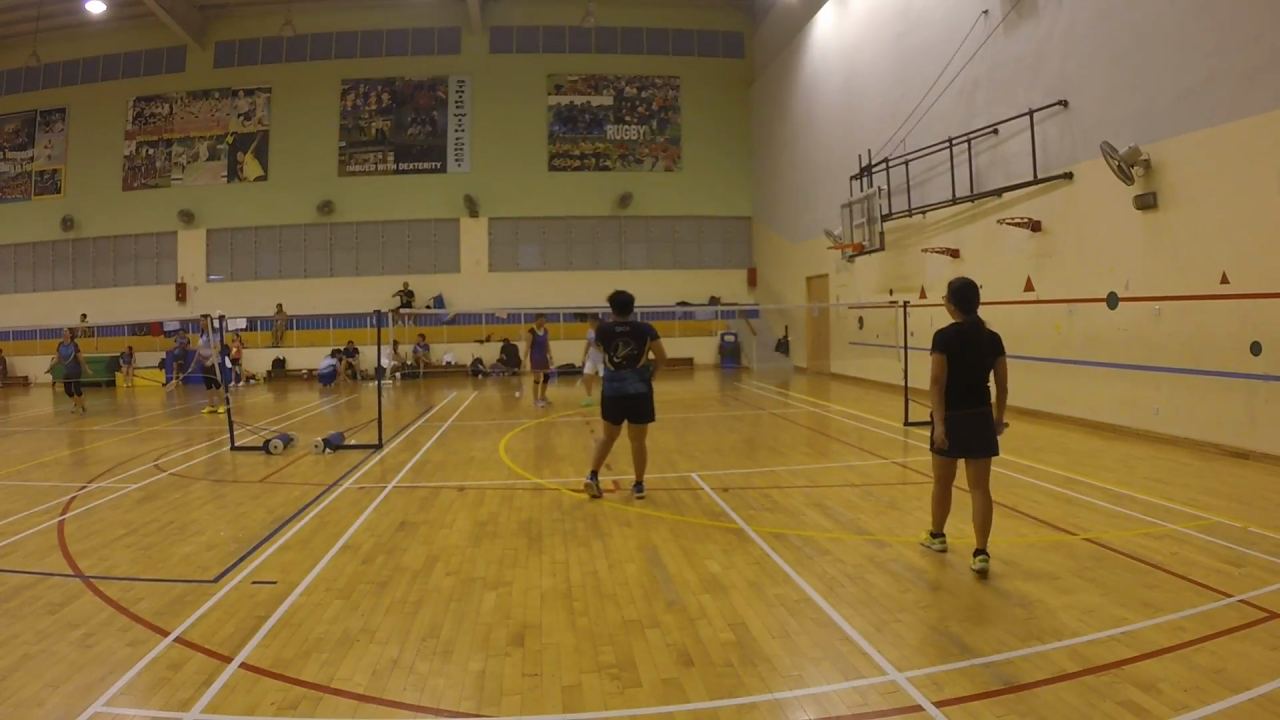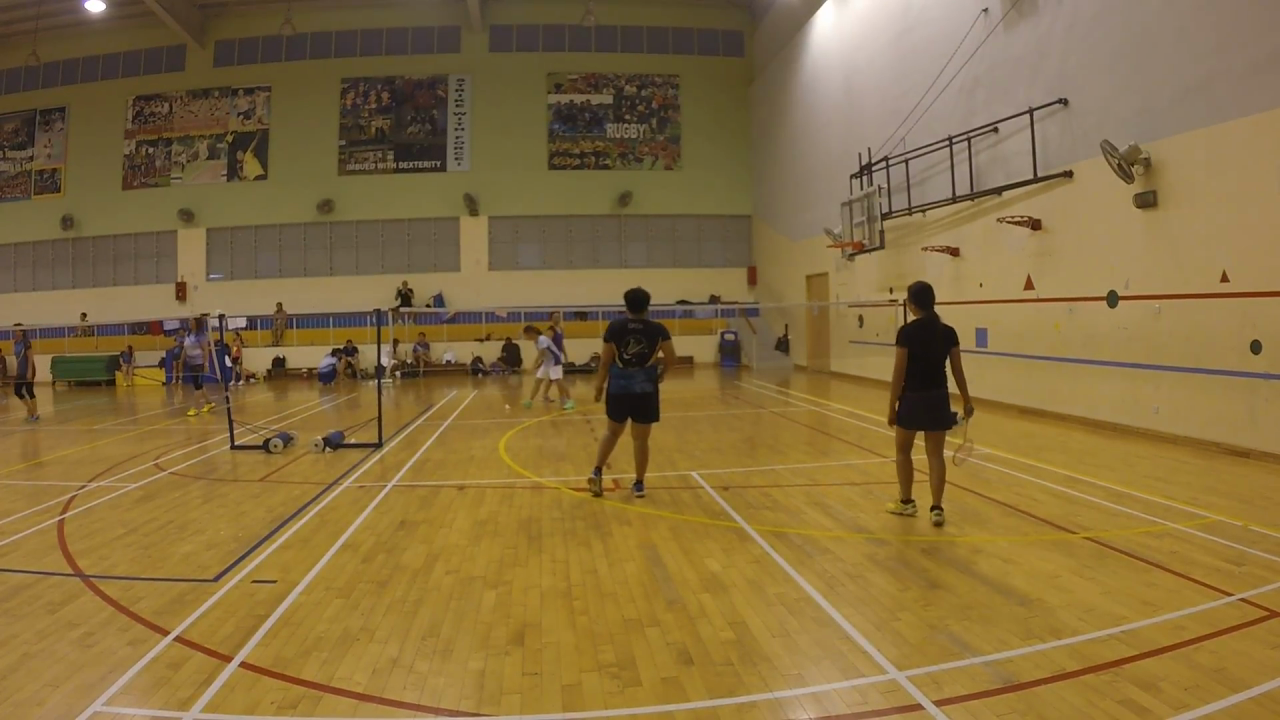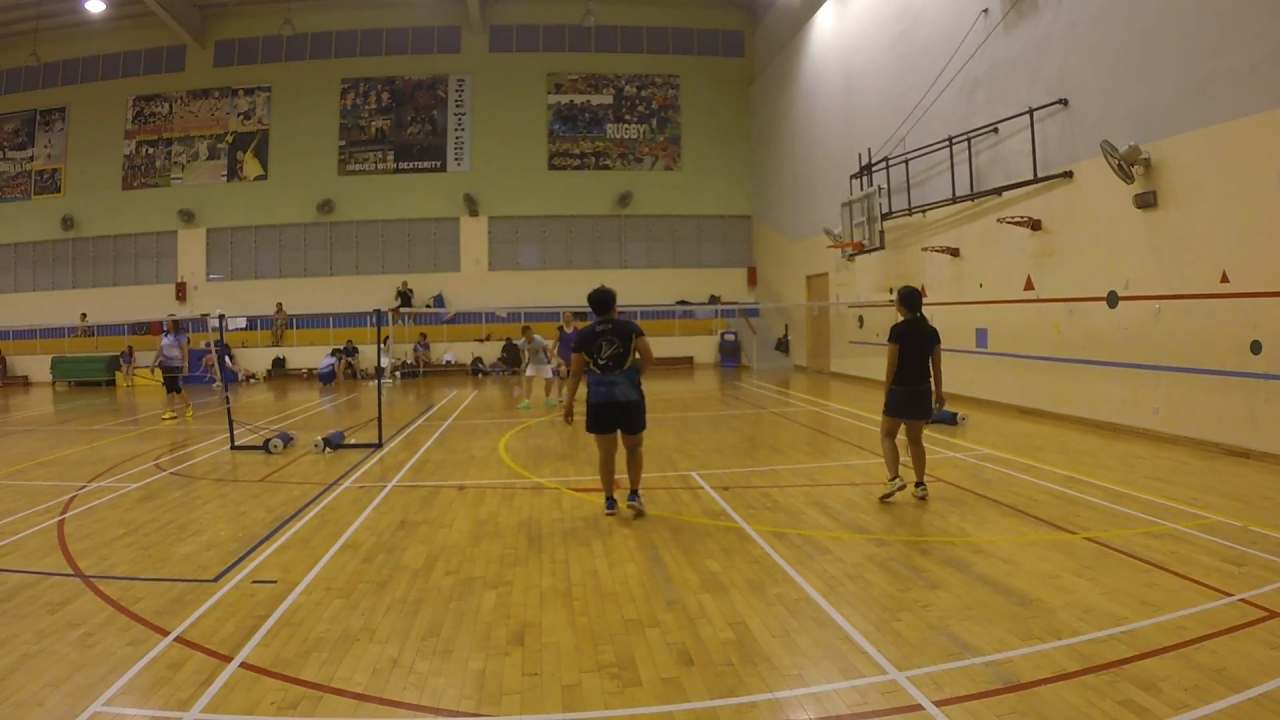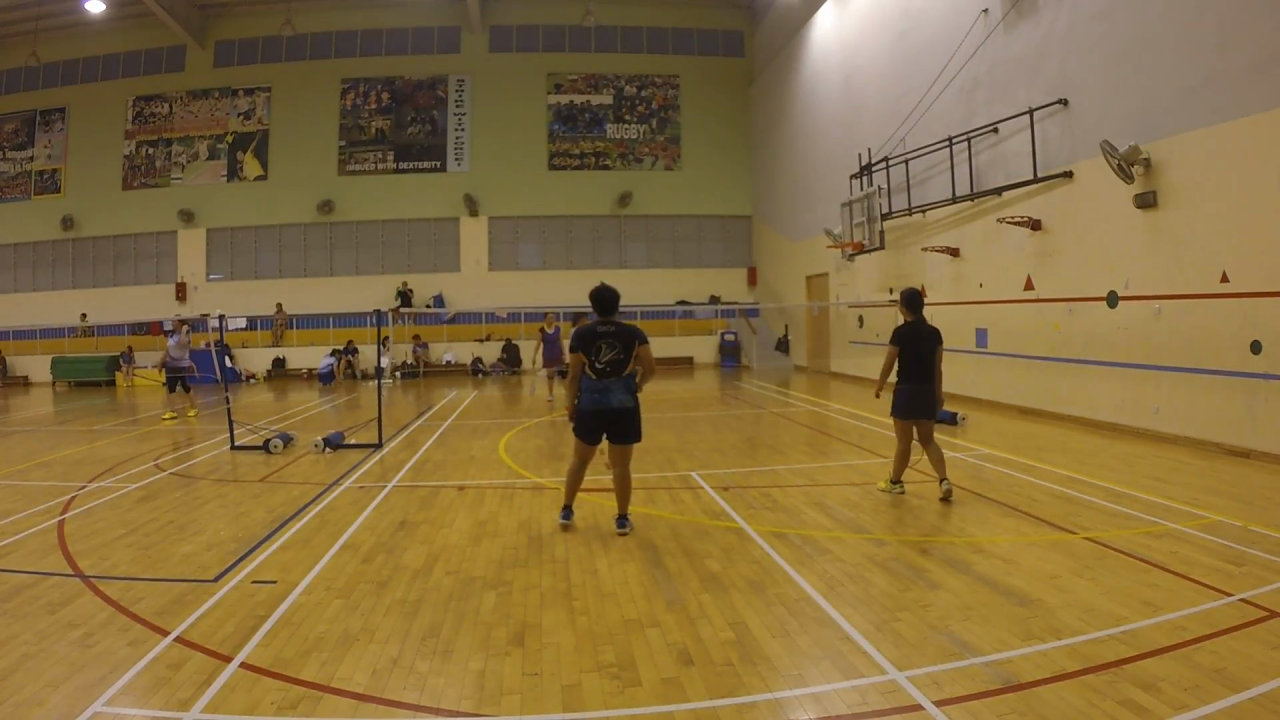
dt=1s
person 1, frame 1
left shoulder: (944, 337)
right shoulder: (992, 339)
left elbow: (937, 382)
right elbow: (1002, 386)
left wrist: (938, 424)
right wrist: (999, 418)
left hip: (953, 419)
right hip: (982, 419)
left knee: (943, 482)
right knee: (980, 487)
left ankle: (936, 536)
right ankle: (980, 552)
person 1, frame 2
left shoulder: (907, 332)
right shoulder: (948, 332)
left elbow: (899, 372)
right elbow: (957, 370)
left wrist: (891, 405)
right wrist: (966, 400)
left hip: (912, 399)
right hip: (938, 398)
left knee: (903, 451)
right knee: (935, 454)
left ankle: (906, 502)
right ankle: (937, 509)
person 1, frame 3
left shoulder: (899, 330)
right shoulder: (931, 331)
left elbow: (891, 367)
right elbow: (937, 366)
left wrist: (887, 392)
right wrist: (939, 393)
left hip: (901, 391)
right hip: (923, 391)
left knee: (887, 436)
right knee: (915, 439)
left ankle: (895, 481)
right ankle: (921, 485)
person 1, frame 4
left shoulder: (901, 332)
right shoulder: (934, 333)
left elbow: (888, 365)
right elbow: (938, 368)
left wrist: (879, 386)
right wrist: (938, 394)
left hip: (906, 391)
right hip: (928, 391)
left knee: (904, 441)
right knee: (928, 440)
left ankle: (895, 482)
right ankle: (944, 481)
person 2, frame 1
left shoulder: (603, 330)
right shoulder: (645, 329)
right elbow: (661, 357)
right wrist: (653, 371)
left hip: (612, 391)
right hip: (639, 391)
left knee: (608, 436)
right knee: (638, 440)
left ankle: (593, 476)
right ankle: (638, 485)
person 2, frame 2
left shoulder: (614, 327)
right shoulder: (658, 329)
left elbow: (605, 361)
right elbow: (671, 359)
left wrist: (599, 385)
right wrist: (661, 373)
left hip: (618, 389)
right hip: (645, 390)
left knee: (612, 432)
right knee: (640, 439)
left ankle: (596, 472)
right ankle: (639, 484)
person 2, frame 3
left shoulder: (583, 335)
right shoulder: (630, 328)
left elbow: (576, 373)
right elbow: (648, 358)
left wrist: (569, 403)
left hip: (599, 400)
right hip: (630, 397)
left knee: (606, 452)
right knee: (634, 446)
left ankle: (609, 501)
right ankle: (634, 494)
person 2, frame 4
left shoulder: (581, 335)
right shoulder: (633, 334)
left elbow: (574, 375)
right elbow: (650, 369)
left wrist: (571, 404)
right wrist: (640, 384)
left hip: (589, 406)
right hip: (623, 407)
left knee: (580, 459)
right knee: (621, 465)
left ankle: (566, 510)
right ankle: (622, 519)
